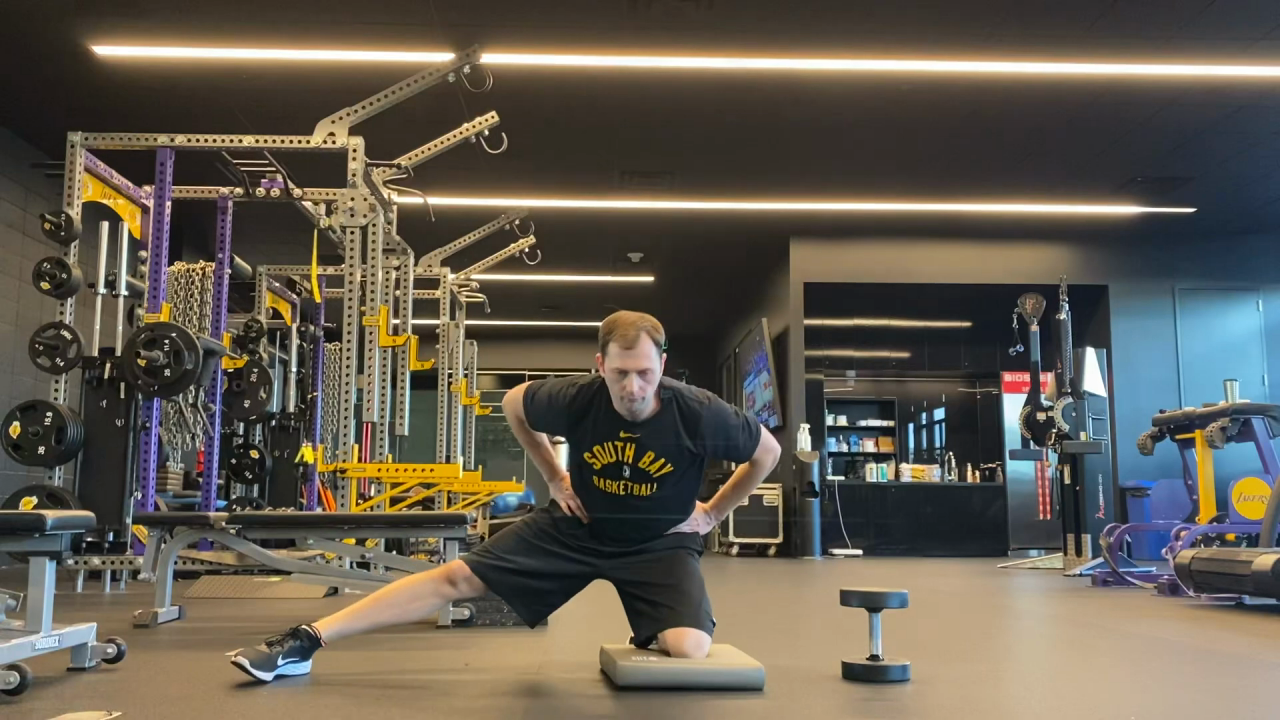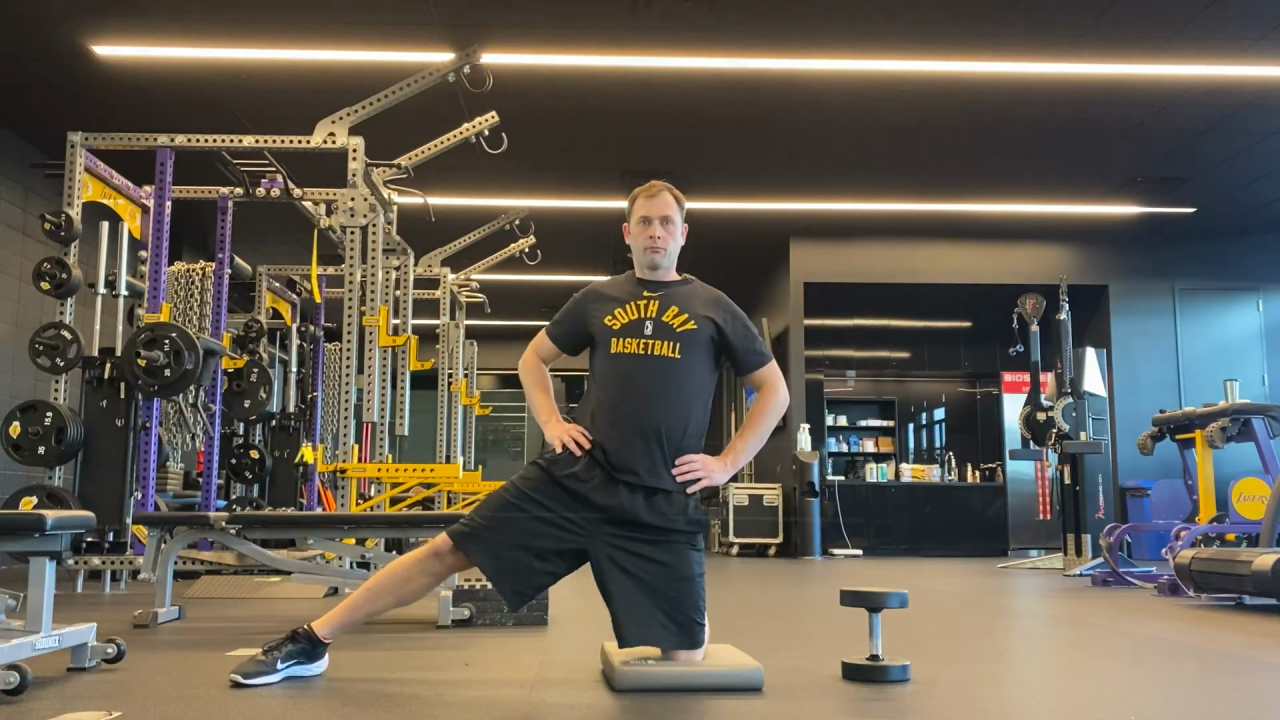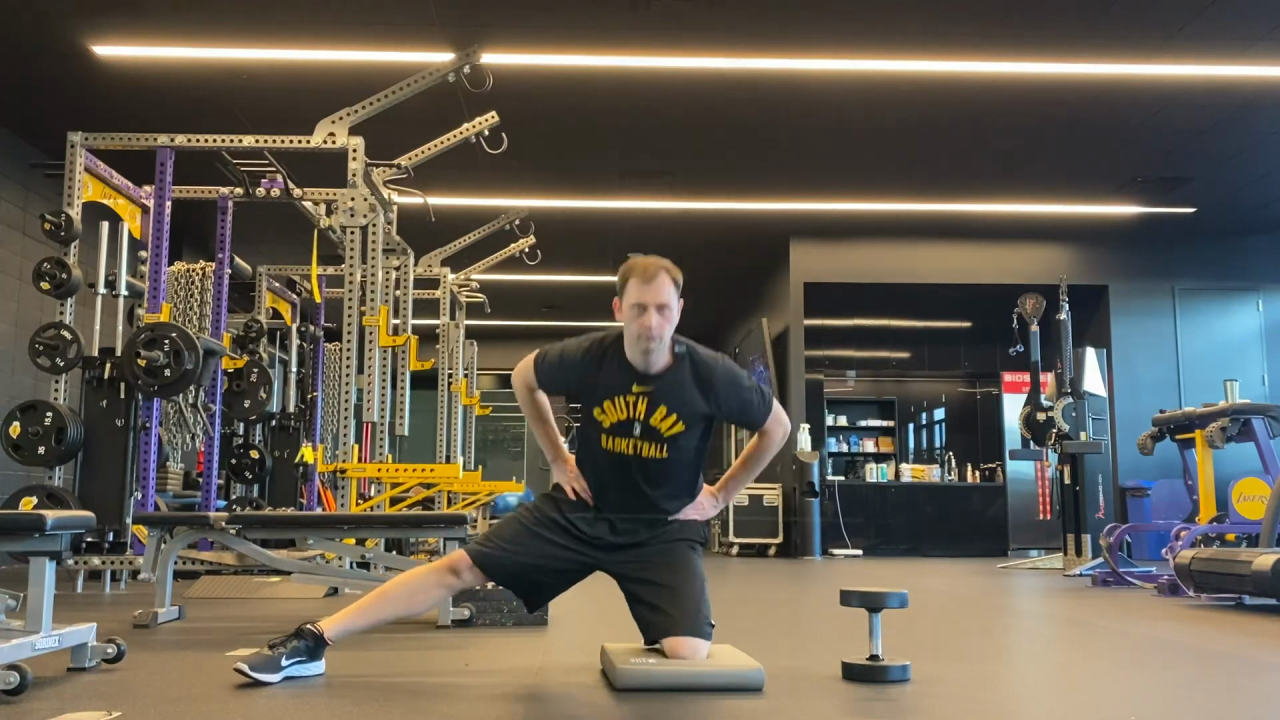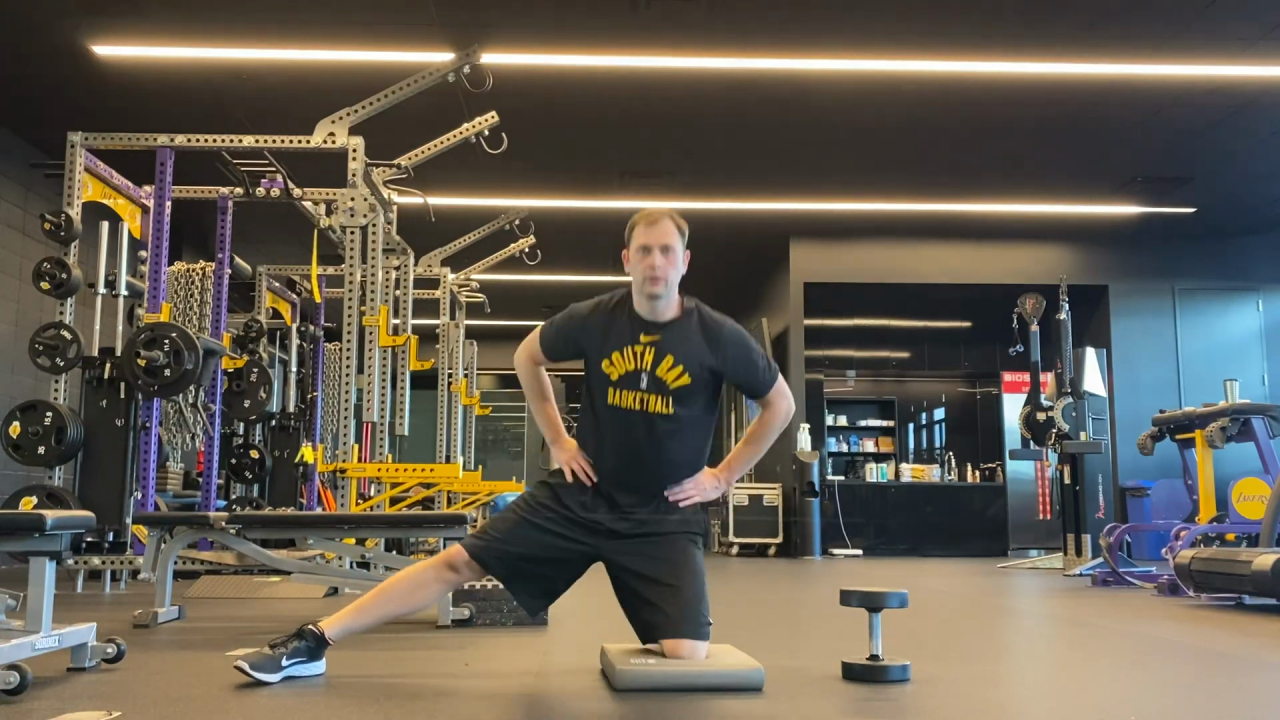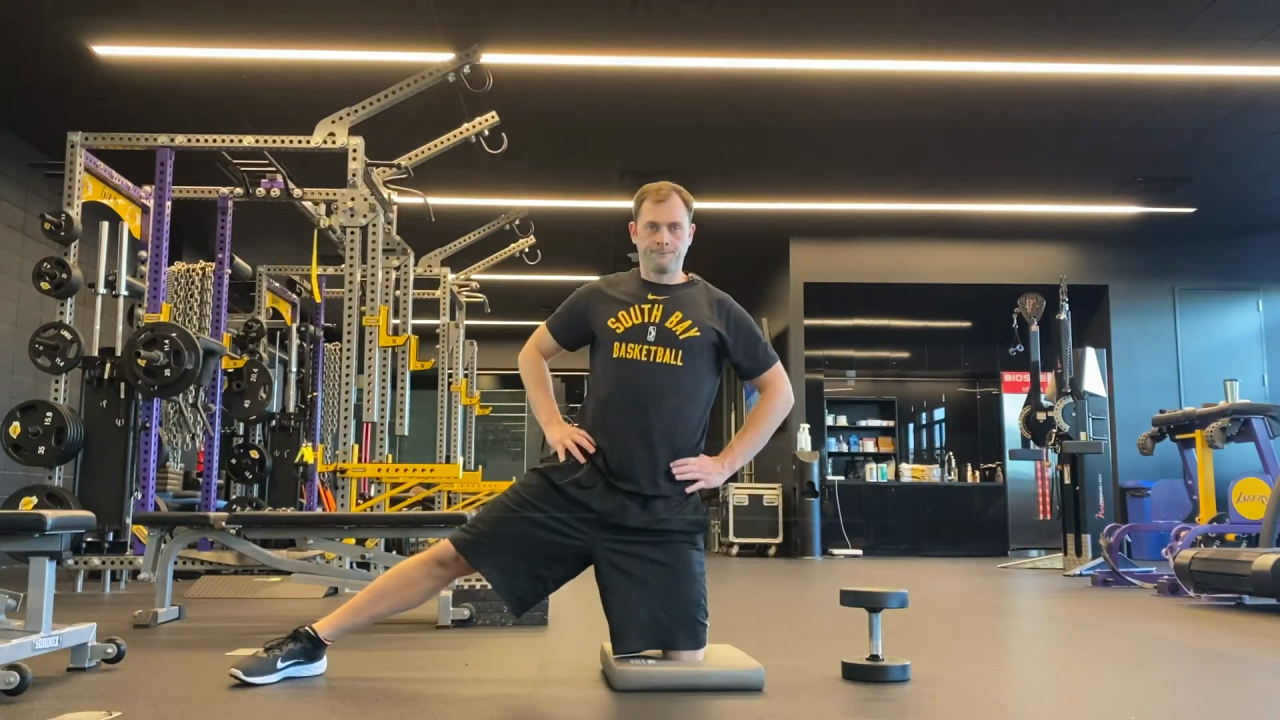
dt=0.7s
person 1, frame 1
left shoulder: (698, 414)
right shoulder: (573, 400)
left elbow: (767, 453)
right elbow: (513, 404)
left wrist: (712, 513)
right wrist: (555, 480)
left hip: (661, 541)
right hip: (577, 527)
left knee: (689, 652)
right knee: (454, 578)
left ankle: (650, 634)
right ankle: (303, 640)
person 1, frame 2
left shoulder: (714, 307)
right shoulder: (600, 297)
left elbow: (774, 390)
right elbow: (533, 359)
left wrist: (728, 464)
right wrist: (550, 422)
left hip: (662, 499)
right hip: (575, 474)
left knee: (684, 658)
right knee: (447, 552)
left ankle: (692, 613)
right ankle: (311, 642)
person 1, frame 3
left shoulder: (710, 375)
right shoulder: (586, 358)
left elbow: (777, 428)
right elbow: (522, 377)
left wrist: (719, 495)
right wrist: (559, 461)
left hip: (663, 530)
right hip: (580, 511)
left knee: (688, 654)
right knee: (458, 567)
left ankle: (662, 626)
right ankle: (310, 644)
person 1, frame 4
left shoulder: (717, 336)
right shoulder: (592, 320)
left elbow: (781, 403)
right elbow: (527, 357)
left wrist: (722, 477)
right wrist: (559, 441)
left hip: (664, 515)
right hip: (580, 494)
left knee: (687, 655)
right knee: (458, 562)
right ankle: (313, 641)
person 1, frame 5
left shoulder: (718, 310)
right shoulder: (601, 295)
left elbow: (779, 391)
right elbow: (533, 353)
left wrist: (726, 464)
right wrist: (553, 425)
left hip: (663, 506)
right hip: (577, 481)
left knee: (684, 658)
right knee: (449, 558)
right ankle: (309, 643)
